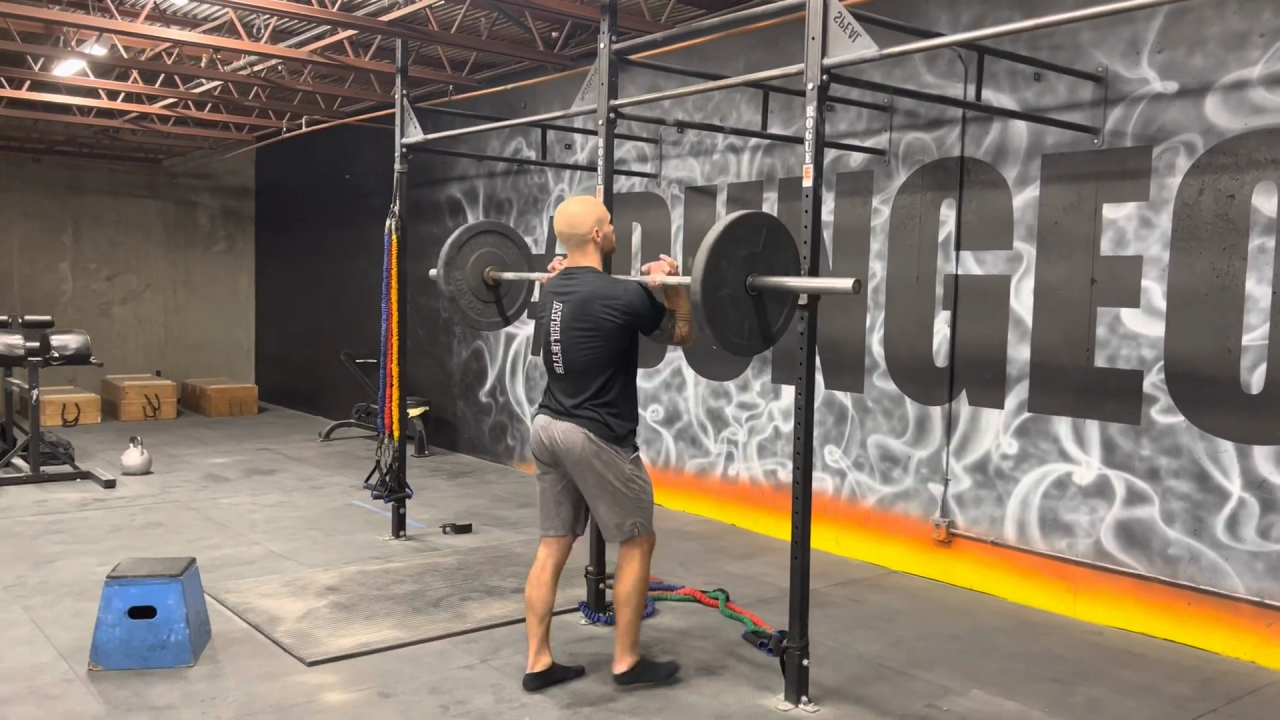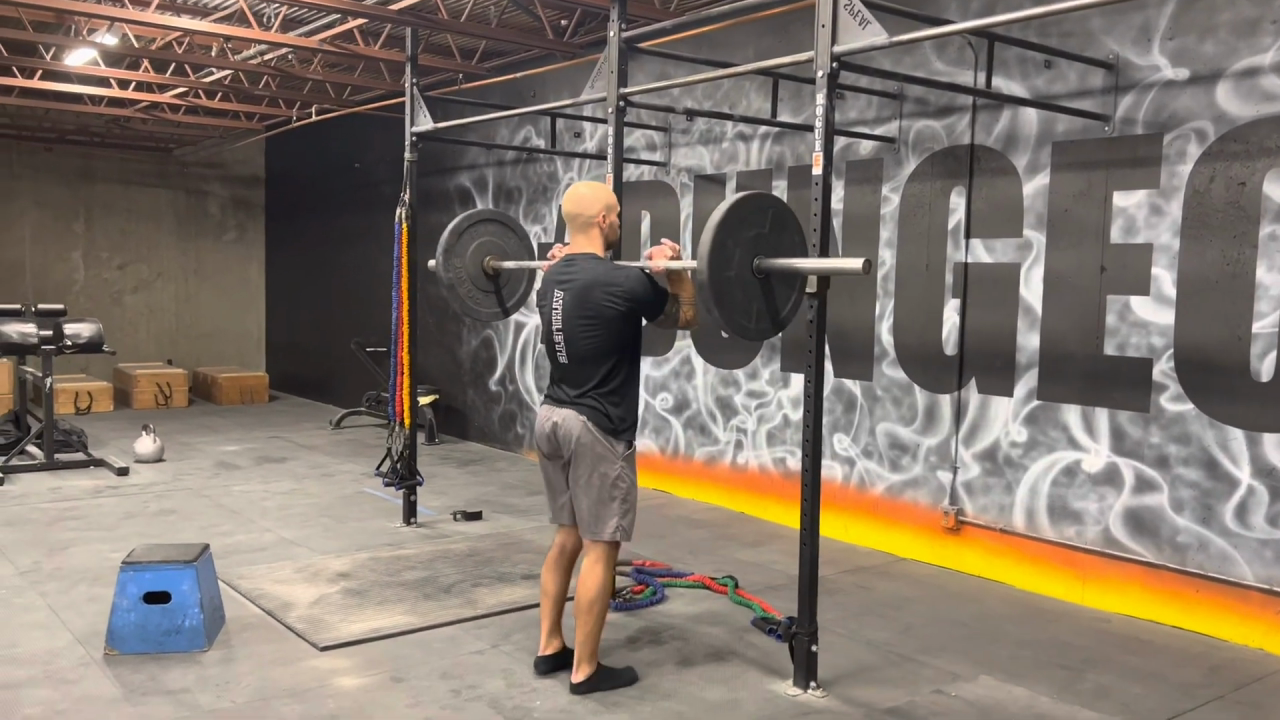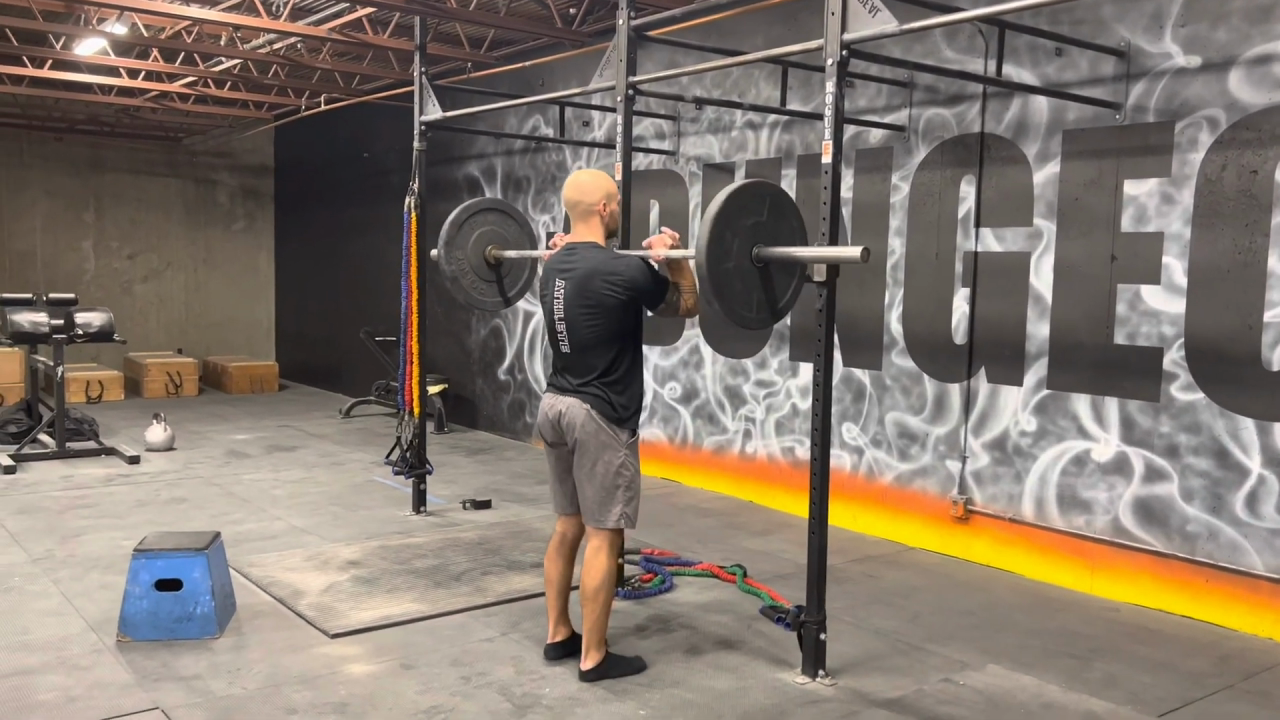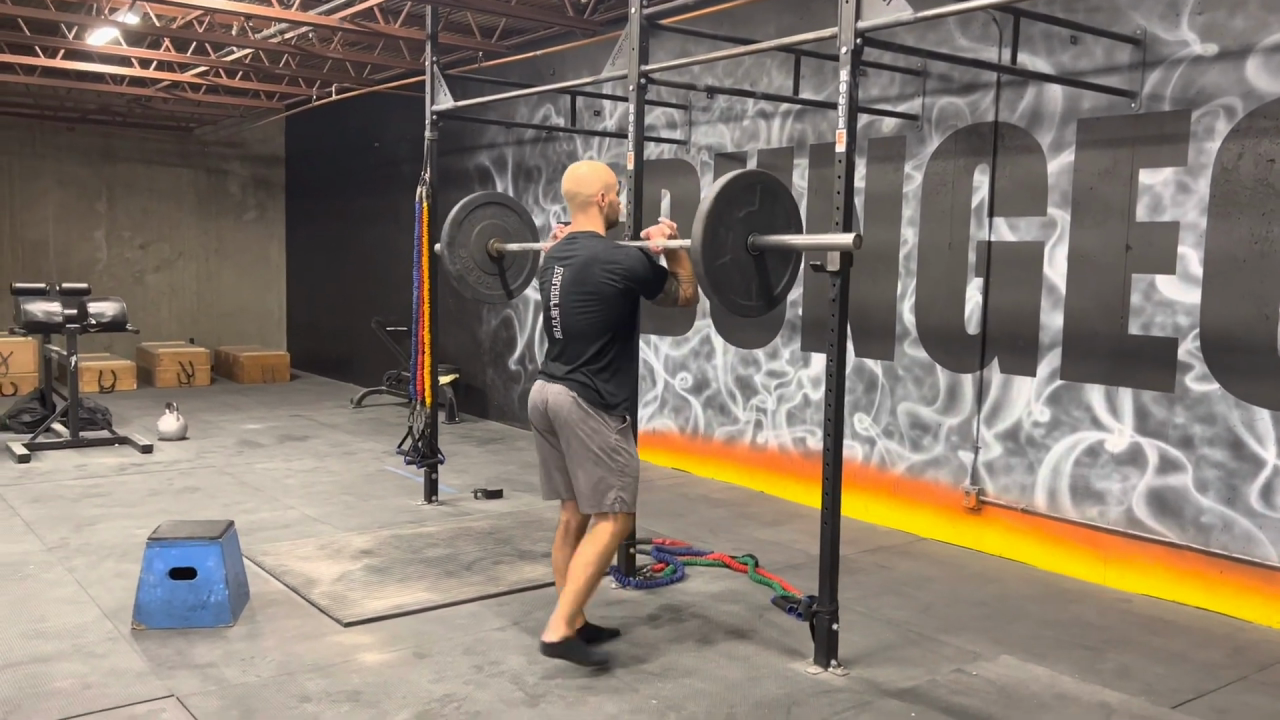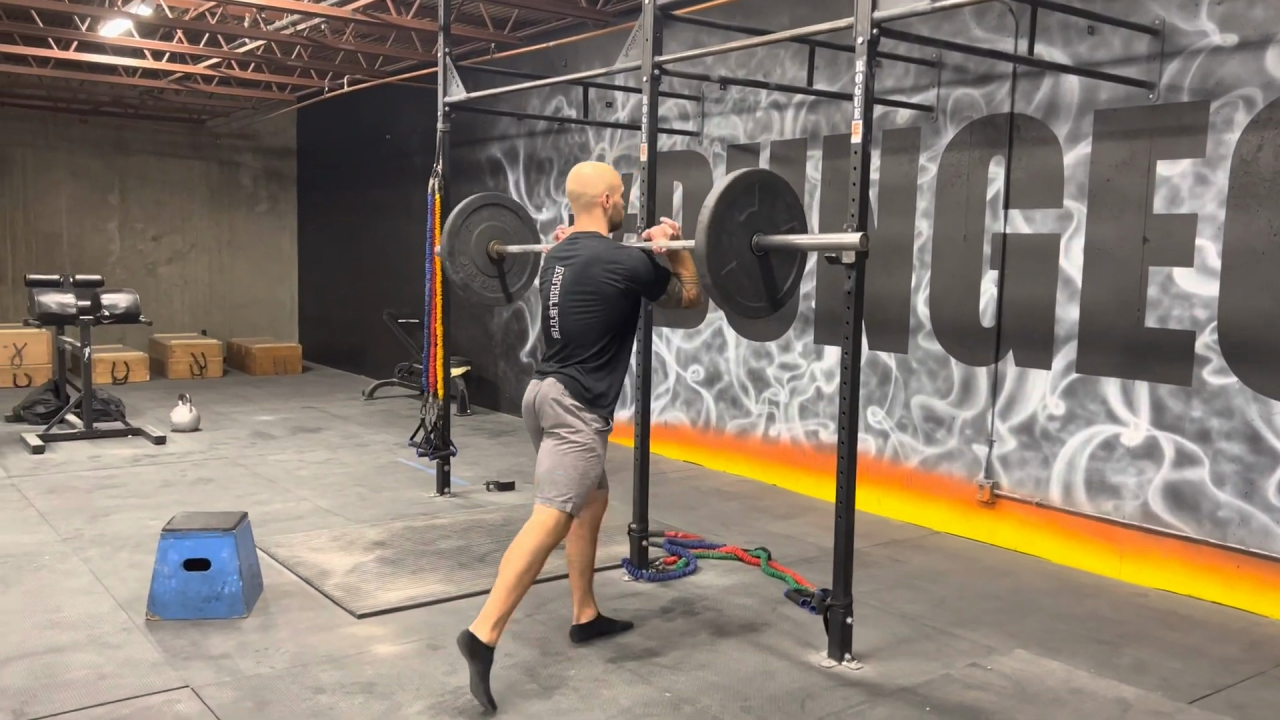
dt=0.4s
person 1, frame 1
left shoulder: (552, 290)
right shoulder: (623, 295)
right elbow: (682, 333)
right wrist: (672, 286)
left hip: (548, 428)
right hip: (597, 439)
left knee: (552, 549)
right knee: (637, 543)
left ankle: (538, 662)
right ankle: (627, 660)
person 1, frame 2
left shoulder: (552, 277)
right shoulder: (625, 282)
right elbow: (686, 317)
right wrist: (674, 269)
left hip: (551, 417)
right hip: (597, 428)
left knee: (568, 539)
right knee: (599, 549)
left ankle: (550, 647)
right ankle: (585, 669)
person 1, frame 3
left shoulder: (553, 266)
right shoulder: (625, 271)
right elbow: (687, 306)
right wrist: (673, 257)
left hip: (554, 406)
right hip: (600, 417)
left knee: (568, 527)
right knee: (604, 536)
left ankle: (558, 635)
right ankle: (594, 657)
person 1, frame 4
left shoulder: (554, 256)
right shoulder: (622, 261)
right elbow: (685, 295)
right wrist: (671, 247)
left hip: (544, 392)
right hip: (588, 403)
left knee: (575, 514)
right knee: (613, 519)
left ankle: (575, 621)
right ankle: (561, 629)
person 1, frame 5
left shoulder: (557, 256)
right shoulder: (625, 261)
right elbow: (690, 296)
right wrist: (675, 247)
left hip: (544, 392)
right hip: (576, 406)
left knee: (591, 501)
right knee: (549, 521)
left ankle: (585, 615)
right ankle: (482, 634)
